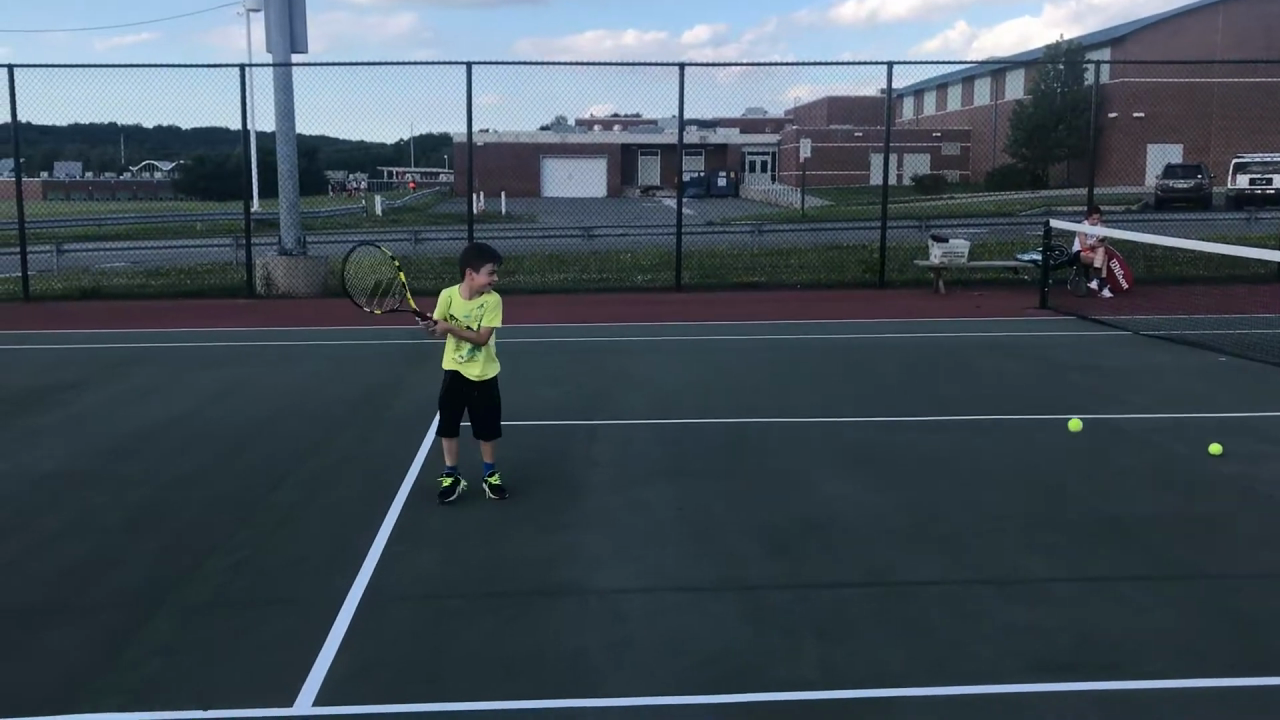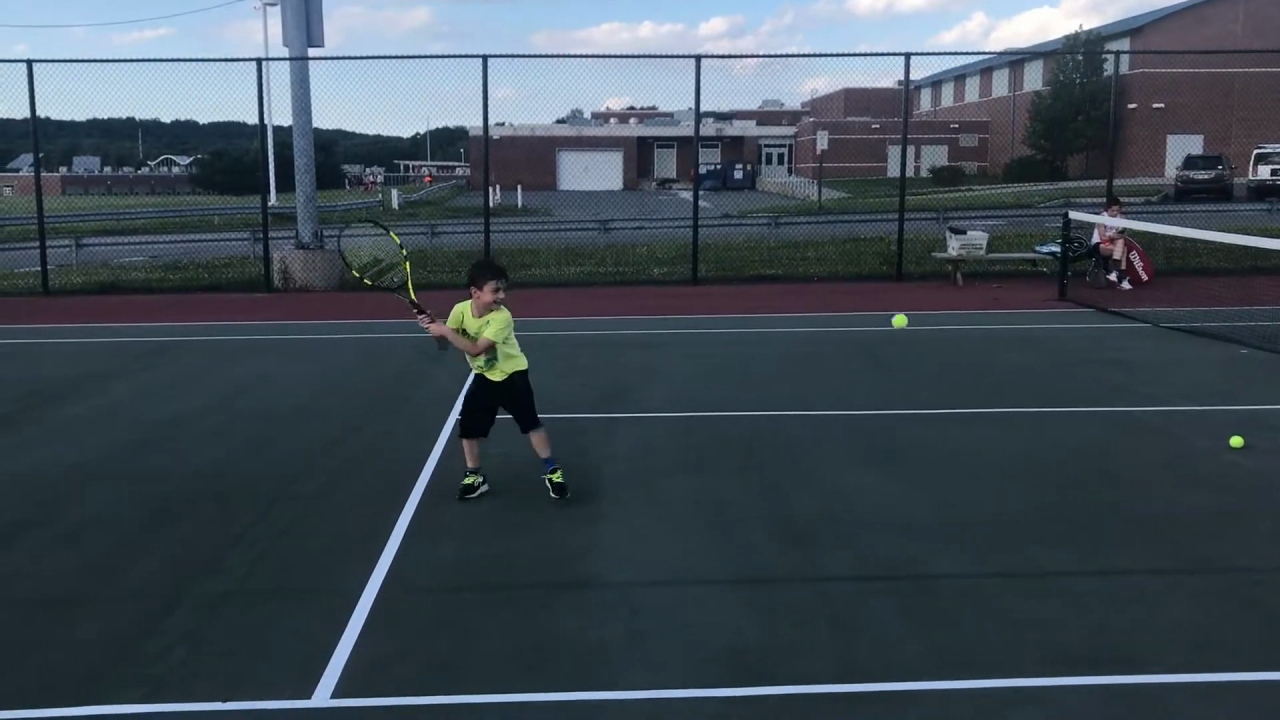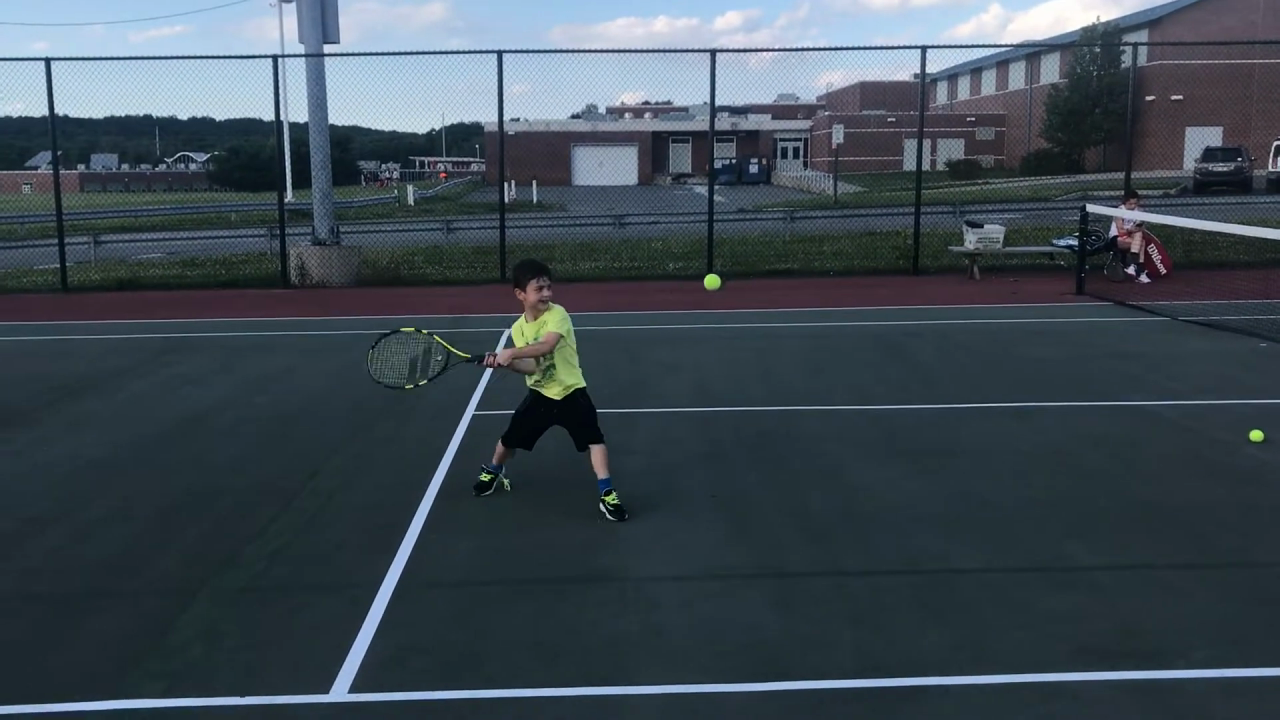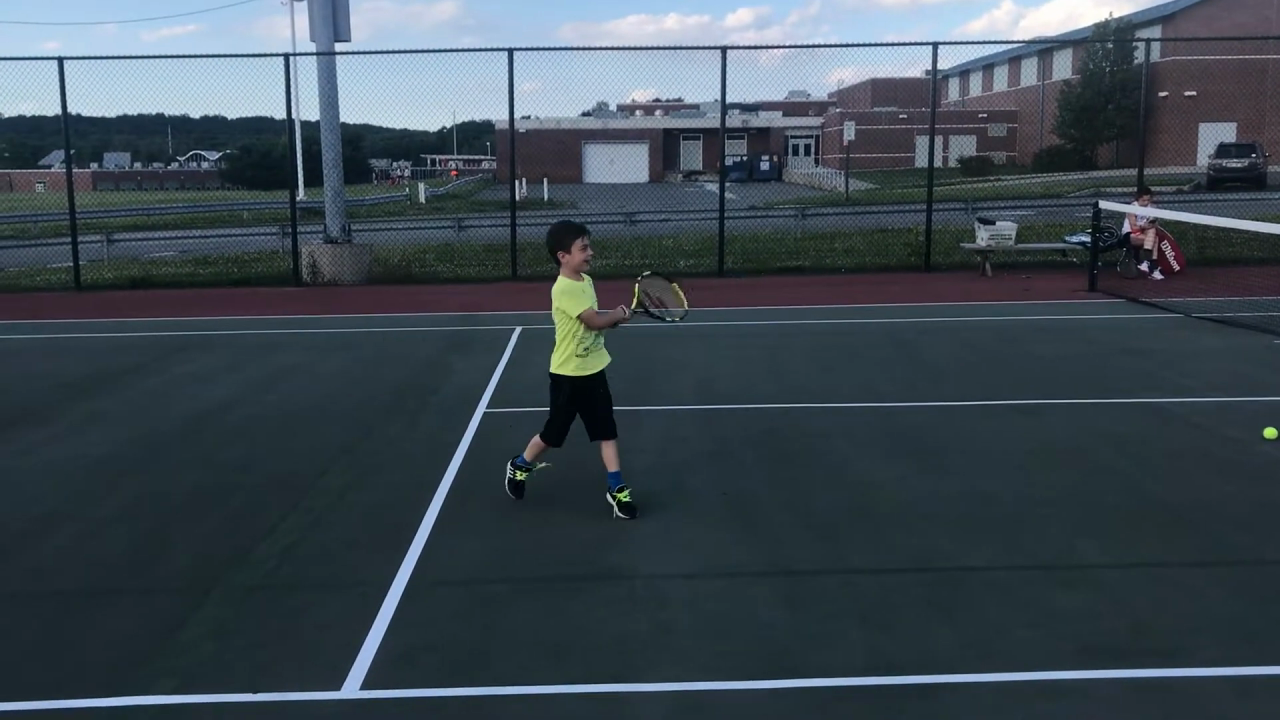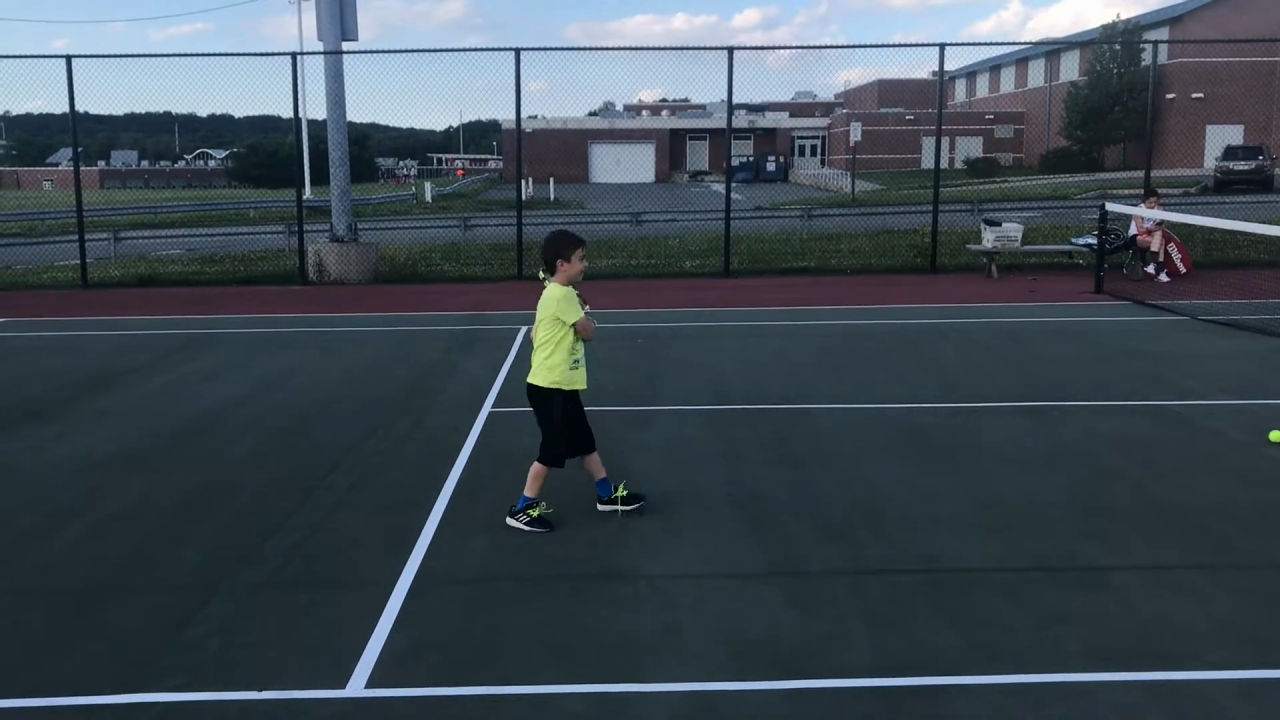
dt=0.3s
person 1, frame 1
left shoulder: (493, 300)
right shoulder: (448, 295)
left elbow: (482, 338)
right elbow: (440, 325)
left wrist: (451, 328)
right wrist: (433, 324)
left hip: (485, 373)
right hip: (455, 370)
left knee: (488, 429)
right knee: (448, 425)
left ankle: (490, 475)
right ankle: (450, 475)
person 1, frame 2
left shoulder: (501, 317)
right shoulder: (460, 310)
left elbow: (475, 349)
right elbow: (449, 340)
left wrist: (445, 331)
right wrist: (435, 327)
left hip: (512, 373)
right hip: (483, 376)
left knee: (531, 423)
right knee: (469, 426)
left ankle: (551, 471)
right ankle: (474, 475)
person 1, frame 3
left shoulder: (556, 314)
right shoulder: (519, 329)
left elbow: (546, 346)
right elbow: (532, 367)
left wrist: (512, 353)
right wrist: (505, 362)
left hip: (571, 390)
right hip: (540, 394)
left knee: (594, 438)
right knee: (513, 439)
left ankle: (607, 494)
right ankle: (493, 471)
person 1, frame 4
left shoulder: (585, 280)
right shoulder: (563, 288)
right elbow: (594, 321)
left wrist: (614, 315)
right wrist: (621, 313)
left hip: (594, 371)
right hip: (568, 374)
left knee: (606, 429)
right knee: (554, 432)
left ankle: (617, 488)
right ankle: (521, 465)
person 1, frame 5
left shoulder: (554, 293)
right shoulder: (564, 294)
left elbow: (543, 334)
right elbow: (586, 332)
left wrist: (579, 326)
right wrist: (587, 324)
left hip: (562, 385)
right hip: (549, 387)
left knee: (584, 441)
right knee: (553, 449)
left ankle: (608, 492)
right ankle: (522, 509)
